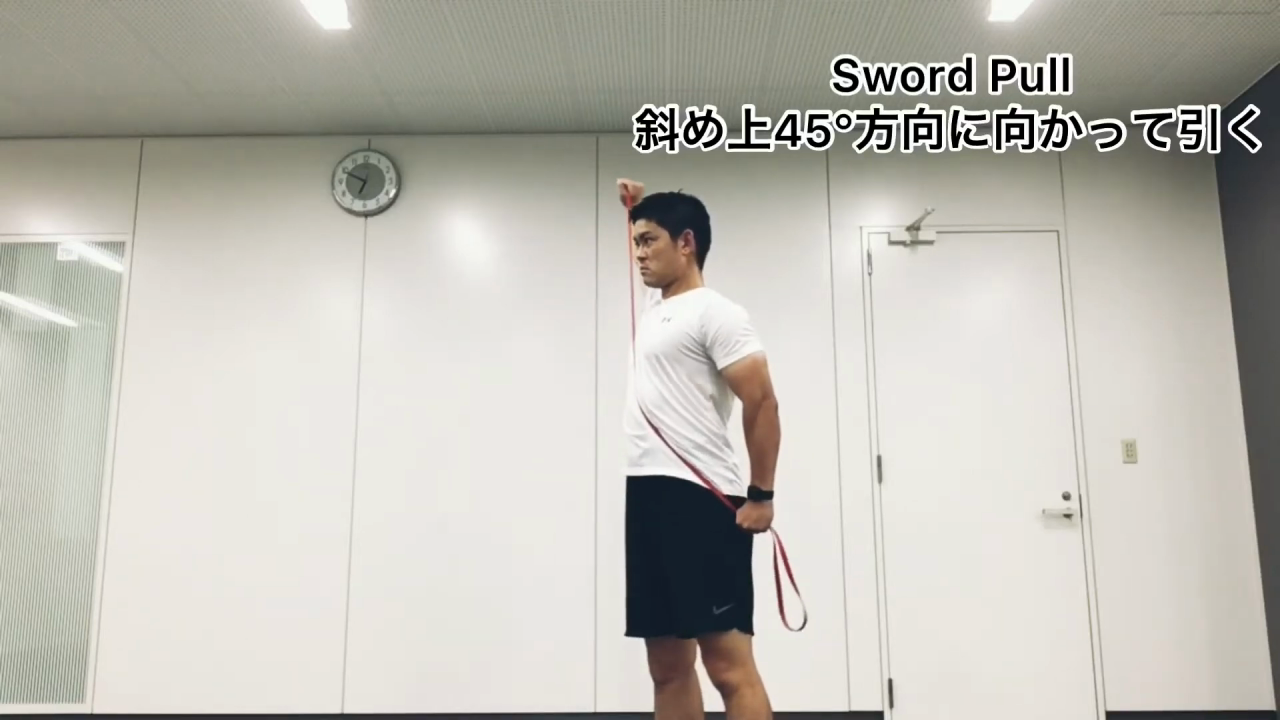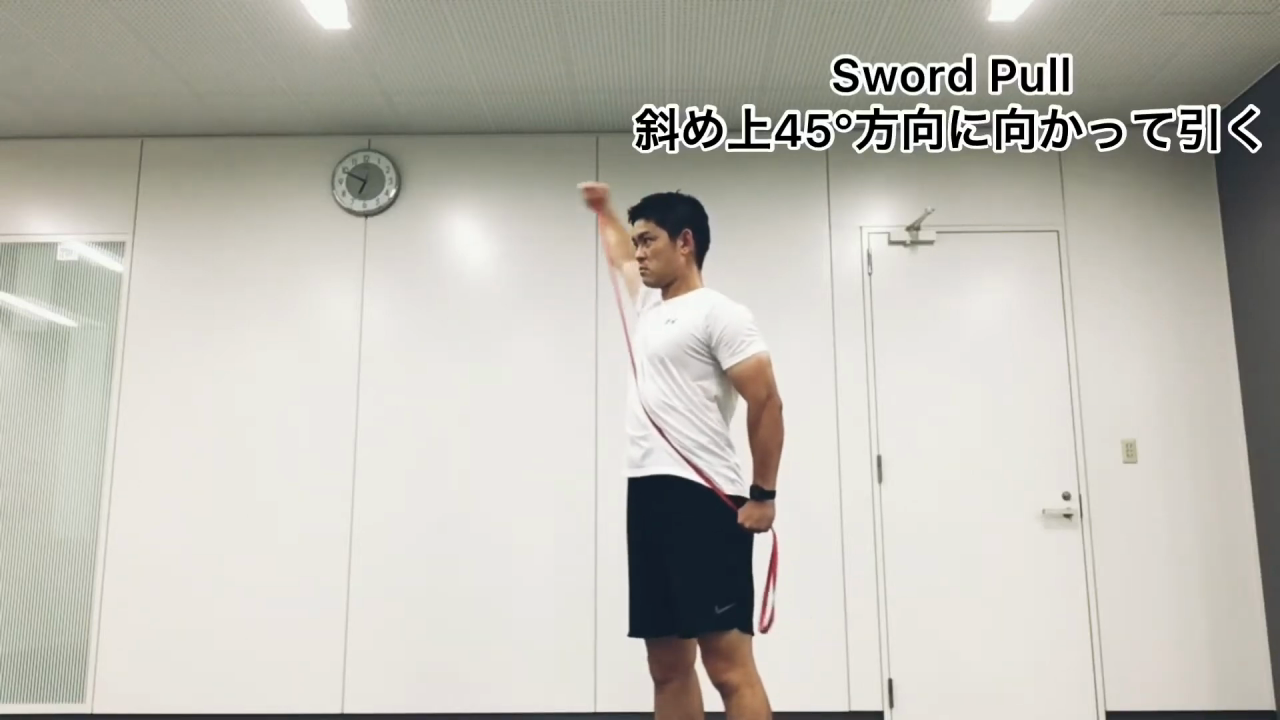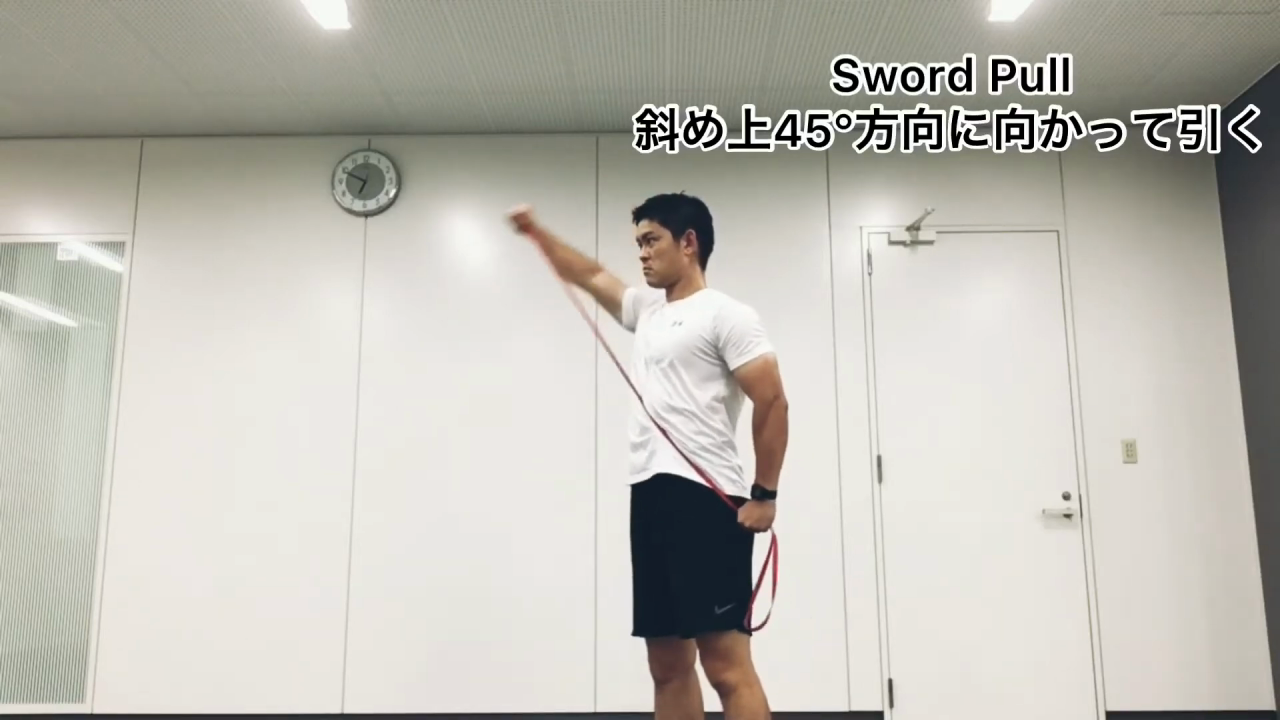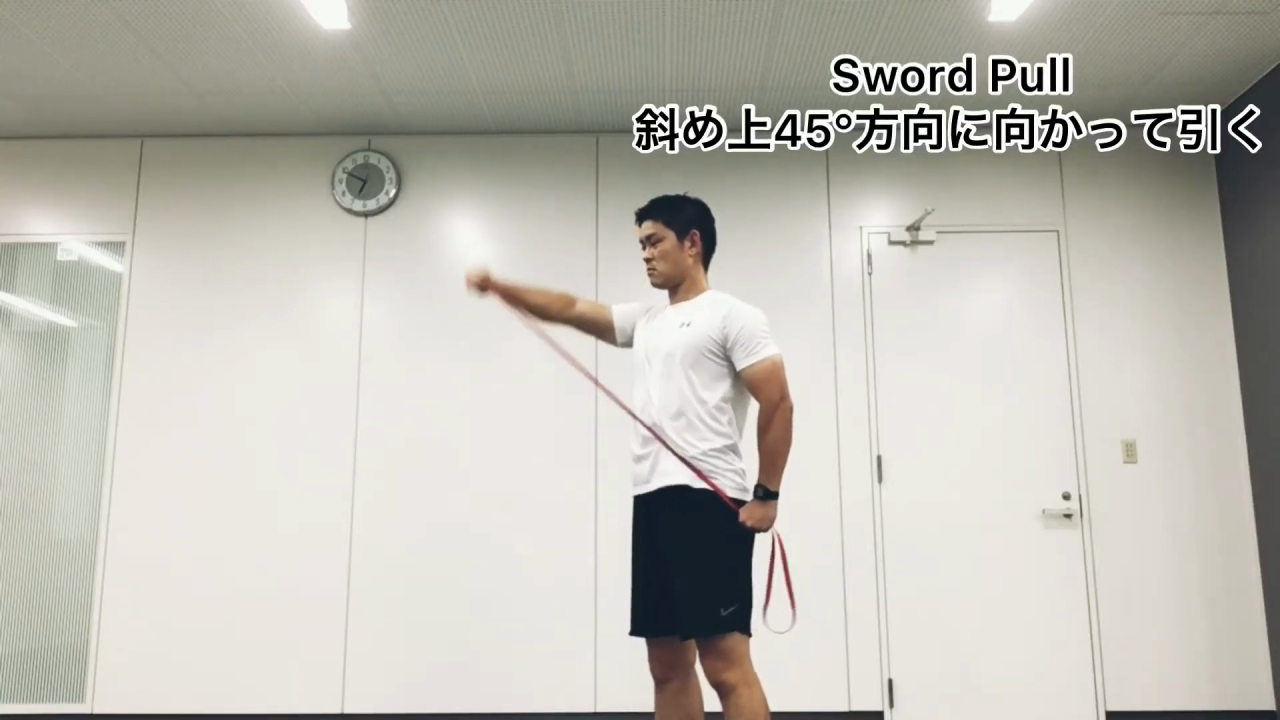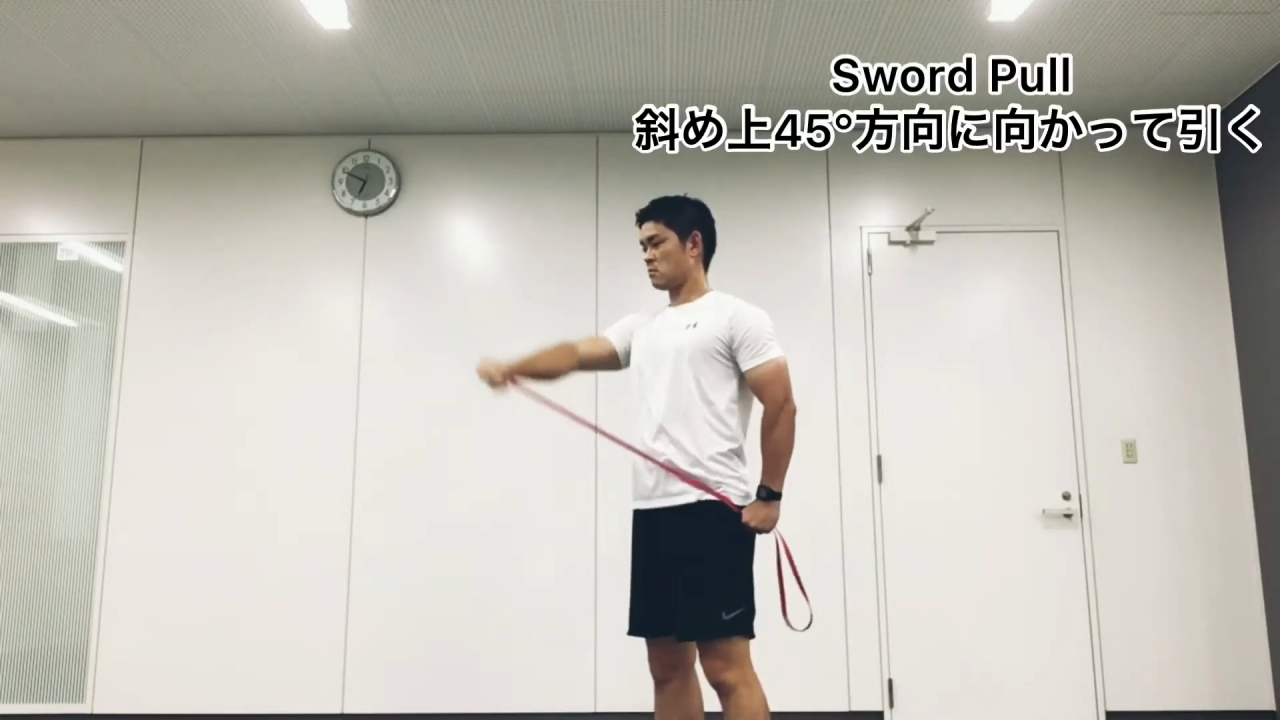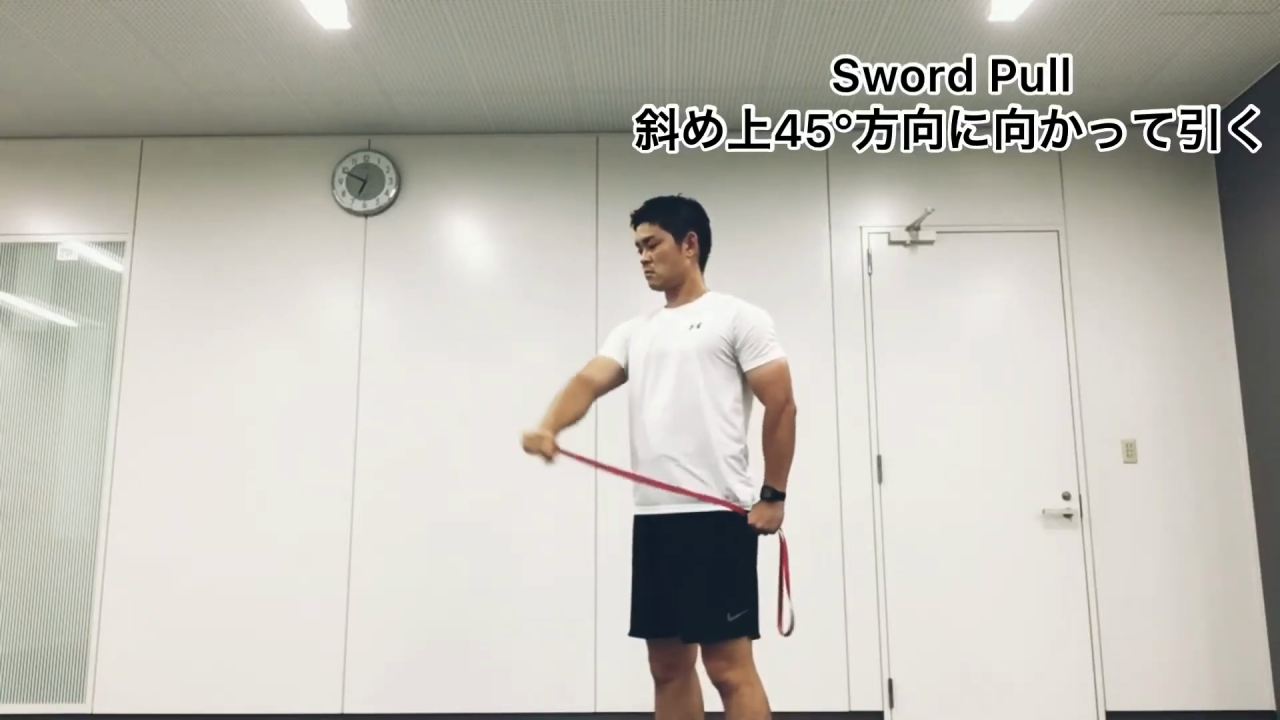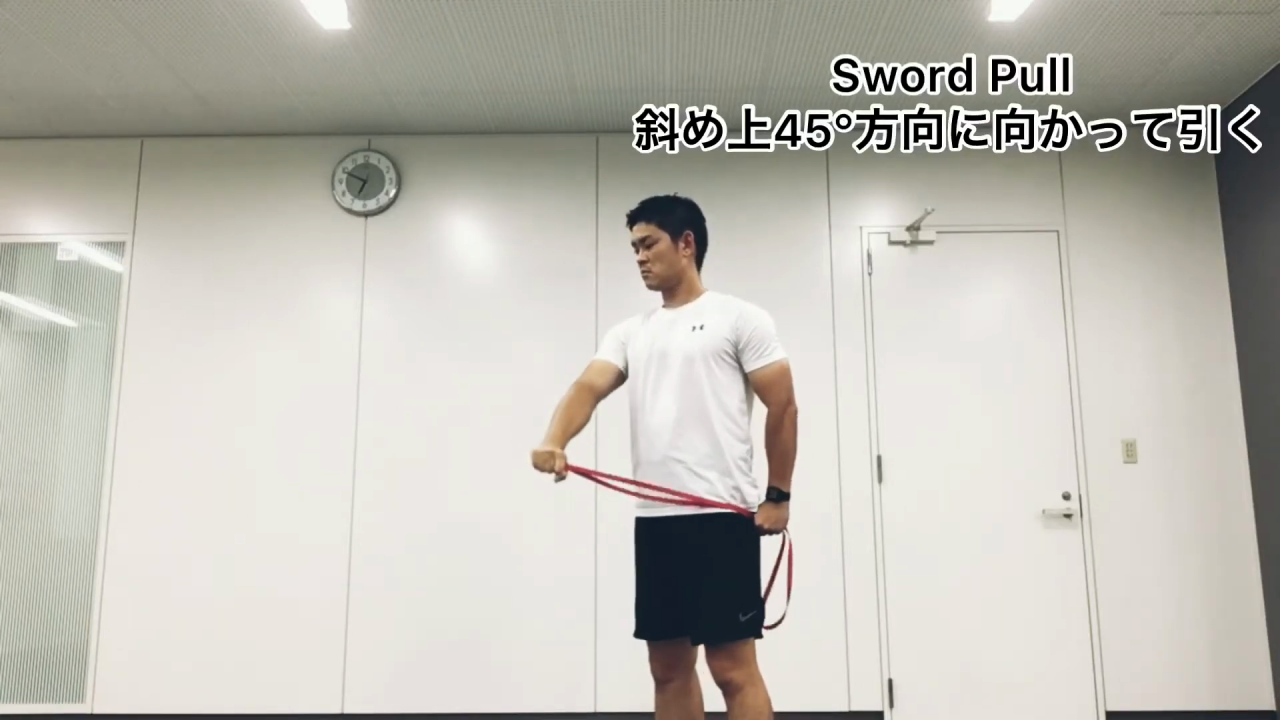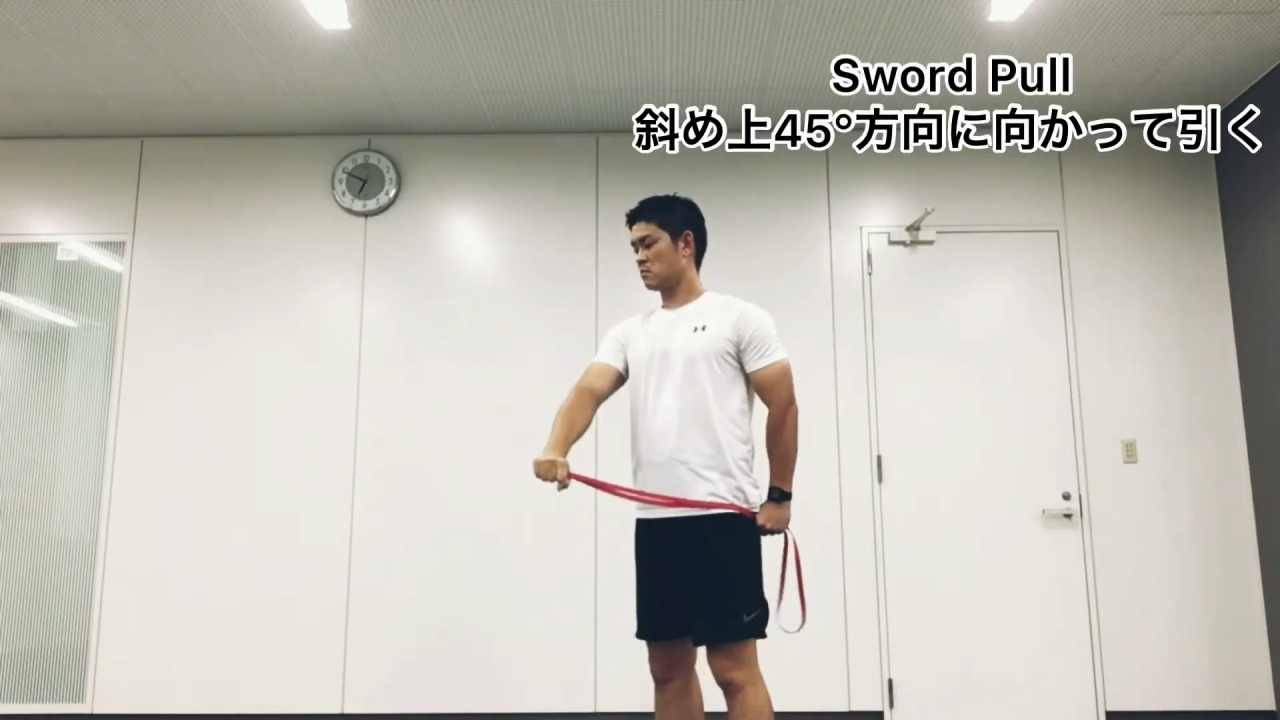
dt=0.2s
person 1, frame 1
left shoulder: (714, 313)
right shoulder: (657, 304)
left elbow: (762, 404)
right elbow: (650, 255)
left wrist: (761, 495)
right wrist: (632, 207)
left hip: (700, 501)
right hip: (647, 497)
left knee: (727, 662)
right knee: (668, 665)
person 1, frame 2
left shoulder: (717, 313)
right shoulder: (652, 304)
left elbow: (766, 403)
right elbow: (620, 258)
left wrist: (762, 494)
right wrist: (603, 210)
left hip: (702, 501)
right hip: (649, 497)
left knee: (727, 662)
right knee: (668, 664)
person 1, frame 3
left shoulder: (724, 314)
right shoulder: (648, 309)
left elbow: (772, 404)
right elbow: (589, 274)
left wrist: (764, 494)
right wrist: (536, 232)
left hip: (704, 502)
right hip: (652, 498)
left knee: (726, 663)
right knee: (667, 663)
person 1, frame 4
left shoulder: (732, 316)
right shoulder: (646, 319)
left elbow: (778, 404)
right elbow: (572, 309)
left wrist: (766, 495)
right wrist: (500, 286)
left hip: (707, 504)
right hip: (653, 503)
left knee: (726, 664)
right knee: (668, 664)
person 1, frame 5
left shoulder: (737, 317)
right shoulder: (643, 327)
left elbow: (781, 406)
right elbow: (575, 354)
left wrist: (769, 495)
right wrist: (511, 366)
left hip: (711, 511)
right hip: (652, 511)
left knee: (727, 666)
right knee: (668, 665)
person 1, frame 6
left shoulder: (738, 318)
right shoulder: (636, 331)
left elbow: (782, 407)
right elbow: (587, 382)
left wrist: (773, 496)
right wrist: (547, 426)
left hip: (717, 515)
right hip: (653, 516)
left knee: (730, 666)
right knee: (669, 666)
person 1, frame 7
left shoulder: (739, 318)
right shoulder: (630, 332)
left elbow: (783, 407)
right elbow: (588, 388)
left wrist: (777, 496)
right wrist: (554, 442)
left hip: (721, 517)
right hip: (654, 519)
left knee: (732, 667)
right knee: (669, 666)
person 1, frame 8
left shoulder: (739, 319)
right shoulder: (628, 333)
left elbow: (783, 407)
right elbow: (588, 391)
left wrist: (779, 496)
right wrist: (556, 449)
left hip: (722, 517)
right hip: (654, 521)
left knee: (733, 668)
right knee: (668, 667)
